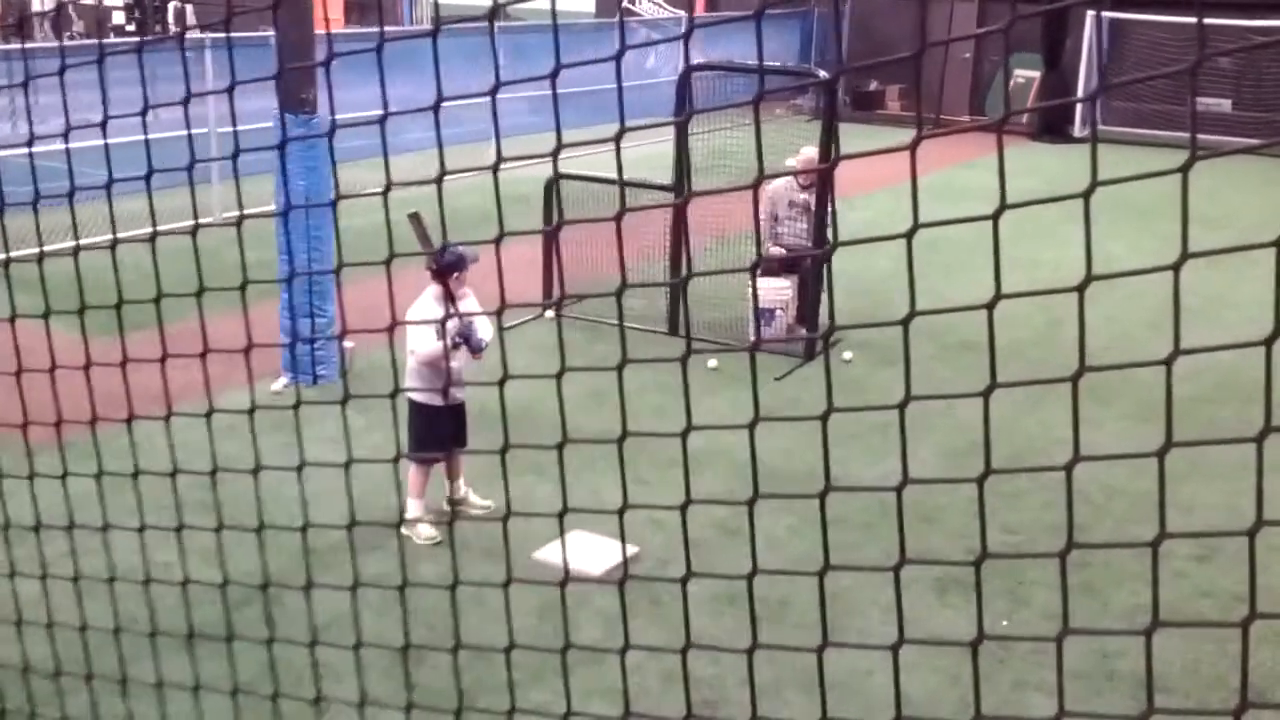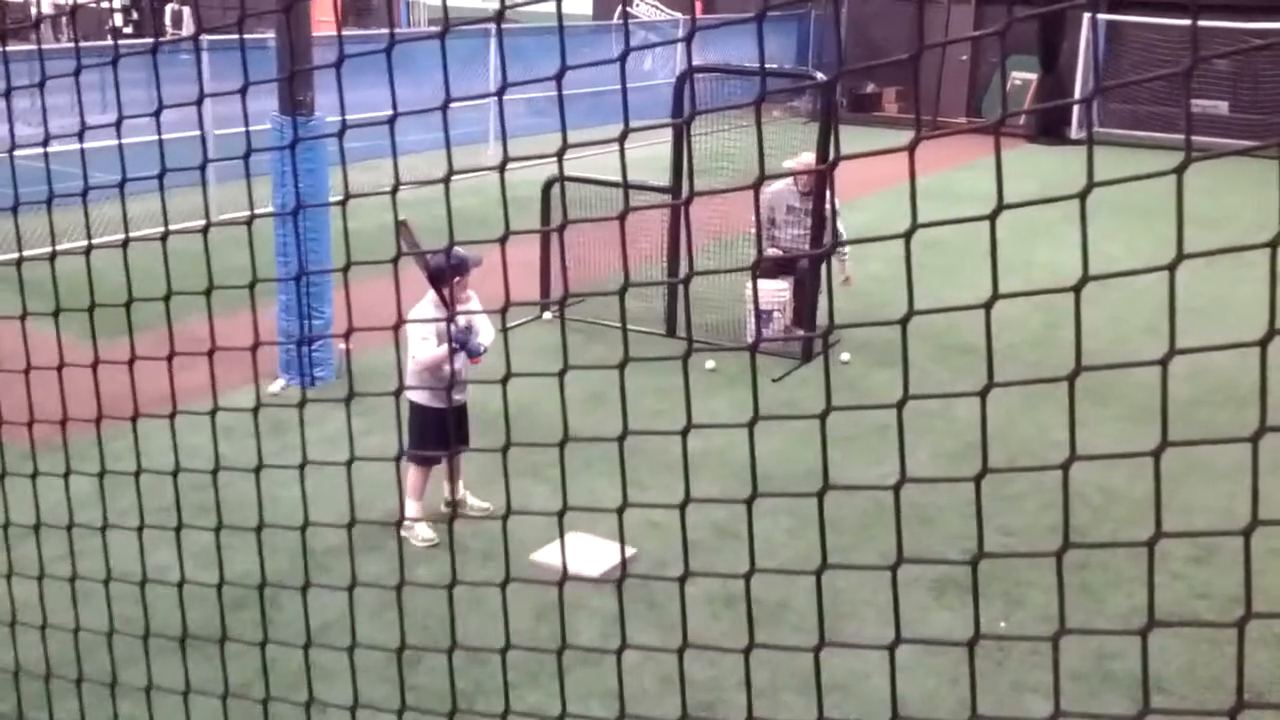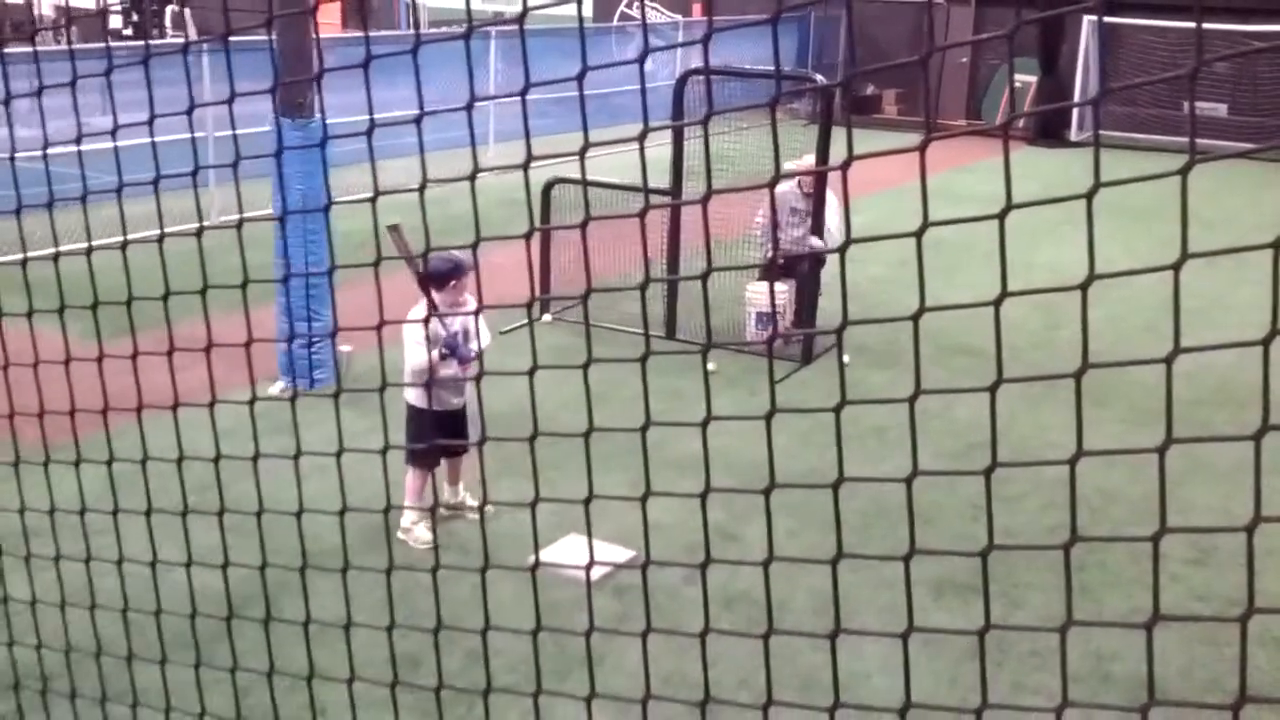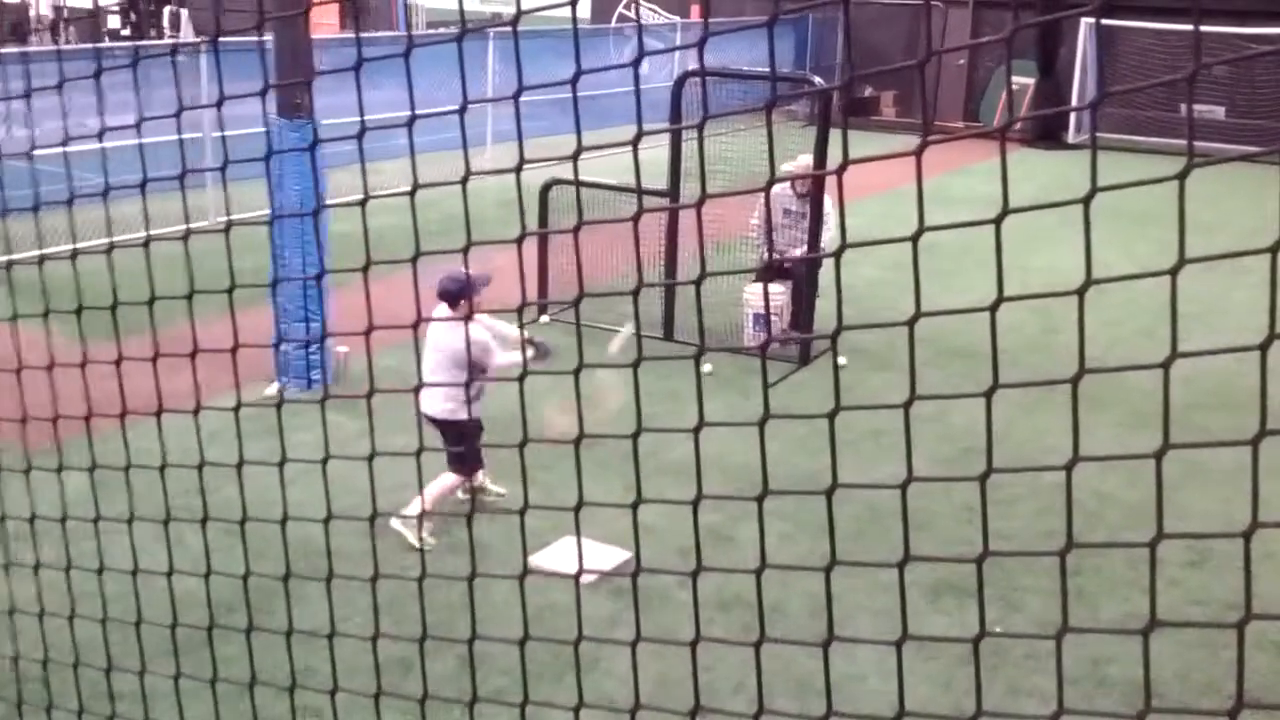
dt=0.5s
person 1, frame 1
left shoulder: (464, 296)
right shoulder: (421, 311)
left elbow: (484, 325)
right elbow: (422, 355)
left wrist: (479, 340)
right wrist: (455, 340)
left hip: (454, 390)
right hip: (426, 395)
left knee: (455, 447)
right knee: (424, 457)
left ankle: (457, 495)
right ankle: (413, 516)
person 1, frame 2
left shoulder: (468, 299)
right shoulder: (423, 315)
left elbow: (486, 329)
right elbow: (422, 361)
left wrist: (478, 345)
right wrist: (452, 345)
left hip: (456, 392)
right hip: (427, 398)
left knee: (454, 449)
right knee: (422, 459)
left ankle: (455, 497)
right ankle: (411, 518)
person 1, frame 3
left shoulder: (467, 303)
right shoulder: (418, 319)
left elbow: (482, 335)
right elbow: (415, 365)
left wrist: (471, 351)
right wrist: (442, 352)
left hip: (456, 395)
right hip: (426, 402)
left knee: (457, 451)
right knee: (422, 462)
left ankle: (454, 498)
right ankle: (410, 520)
person 1, frame 4
left shoulder: (442, 313)
right shoulder: (471, 333)
left elbow: (490, 324)
right elbow: (498, 362)
left wrist: (524, 337)
right wrist: (531, 353)
left hip: (435, 399)
right hip: (450, 408)
left knee: (471, 439)
right knee: (463, 469)
left ankle: (474, 484)
right ankle: (413, 515)
person 2, frame 1
right shoulder: (777, 186)
right elbow: (764, 218)
left wrist: (809, 208)
right wrist: (769, 245)
left hip: (810, 250)
right hip: (779, 248)
left knee: (810, 266)
right knee: (768, 267)
left ankle: (803, 322)
person 2, frame 2
right shoulder: (775, 191)
left elbow: (836, 235)
right elbow: (760, 222)
left wrist: (844, 266)
right wrist: (766, 247)
left hip: (807, 256)
right hip: (777, 252)
left knee: (805, 271)
right knee: (765, 270)
person 2, frame 3
left shoulder: (828, 199)
right shoulder: (781, 192)
left elbow: (832, 229)
right elbow: (764, 221)
left wrist: (819, 241)
right wrist: (769, 248)
left hip: (809, 255)
right hip: (779, 253)
left knee: (807, 274)
right knee: (766, 279)
person 2, frame 4
left shoulder: (822, 202)
right shoulder: (775, 193)
left elbow: (825, 236)
right elbow: (759, 224)
left wrist: (801, 252)
right wrist: (766, 250)
left hip: (805, 257)
right hip: (776, 255)
left knee: (804, 275)
right knee: (762, 279)
left ankle: (798, 328)
